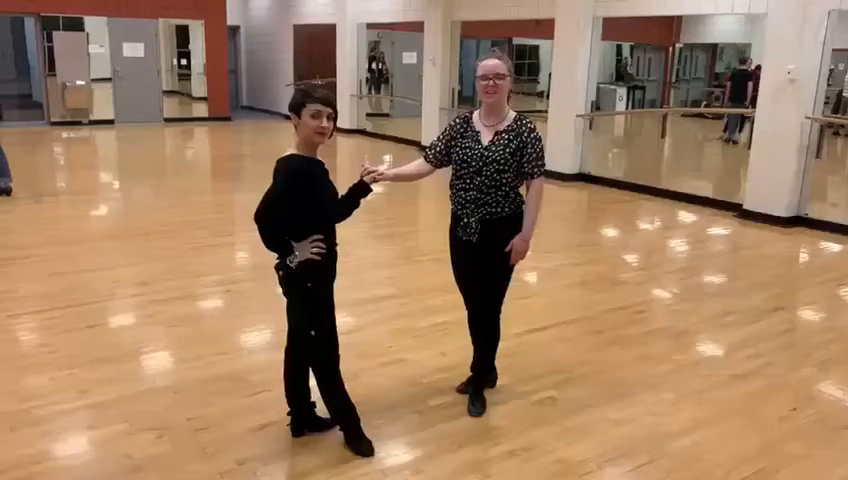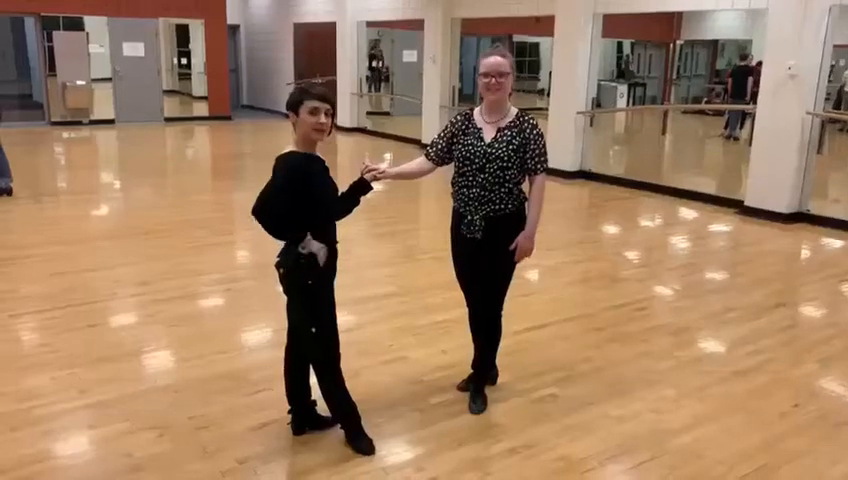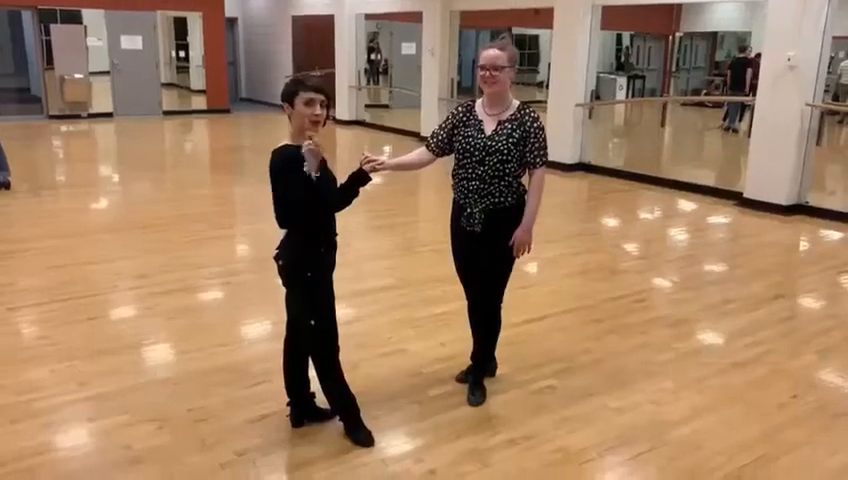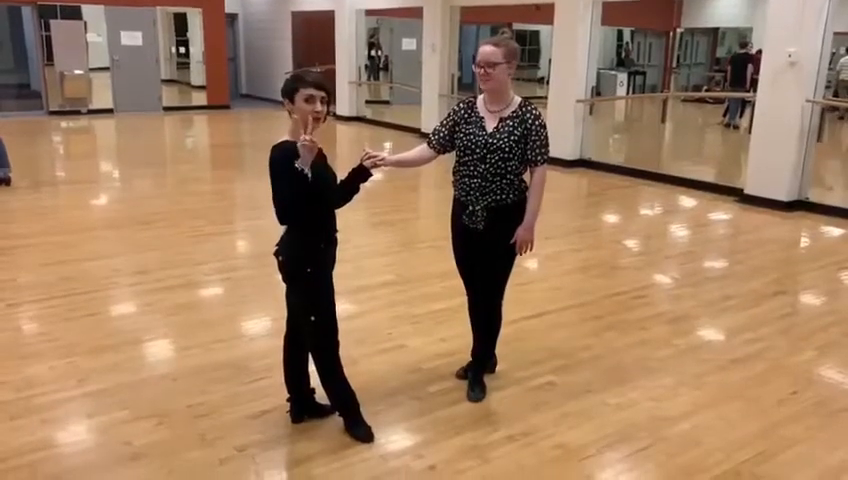
dt=0.5s
person 1, frame 1
left shoulder: (314, 167)
right shoulder: (292, 169)
left elbow: (331, 214)
right elbow: (265, 217)
left wrist: (361, 187)
right wrist: (290, 252)
left hip: (316, 270)
right hip: (304, 273)
left knee: (302, 345)
right knee: (323, 350)
left ankle: (302, 416)
right ankle: (350, 425)
person 1, frame 2
left shoulder: (314, 163)
right shoulder: (291, 165)
left elbow: (332, 211)
right elbow: (263, 211)
left wrist: (362, 185)
right wrist: (301, 242)
left hip: (316, 267)
right hip: (304, 269)
left knee: (302, 341)
right knee: (324, 347)
left ankle: (302, 415)
right ankle: (350, 423)
person 1, frame 3
left shoulder: (312, 155)
right shoulder: (285, 158)
left elbow: (331, 203)
right elbow: (285, 216)
left wrist: (360, 176)
right wrist: (309, 170)
left hip: (316, 256)
right hip: (301, 259)
left knee: (300, 334)
right knee: (323, 340)
left ankle: (301, 407)
right ankle: (349, 415)
person 1, frame 4
left shoulder: (315, 153)
right shoulder: (284, 154)
left elbow: (331, 199)
right elbow: (285, 212)
left wrist: (362, 171)
right wrist: (303, 164)
left hip: (317, 251)
right hip: (301, 256)
left knee: (300, 330)
right knee: (323, 335)
left ankle: (301, 403)
right ankle: (349, 411)
person 2, frame 1
left shoulder: (523, 131)
right shoulder: (460, 125)
left elbow: (535, 183)
right elbow: (428, 163)
left wrist: (525, 233)
right wrist: (389, 174)
left hip: (500, 231)
right hip: (462, 229)
left knee: (488, 307)
right knee: (472, 305)
left ankle: (478, 381)
right ankle: (486, 370)
person 2, frame 2
left shoulder: (526, 127)
right shoulder: (461, 122)
left elbow: (537, 180)
right elbow: (429, 161)
left wrist: (530, 230)
right wrist: (390, 172)
left hip: (503, 229)
right hip: (465, 226)
left knee: (490, 304)
right knee: (473, 303)
left ankle: (479, 378)
right ankle: (487, 368)
person 2, frame 3
left shoulder: (527, 120)
right shoulder: (462, 114)
left elbow: (536, 174)
right elbow: (429, 152)
left wrist: (527, 224)
right wrist: (389, 163)
left hip: (503, 221)
right hip: (464, 218)
left knee: (489, 297)
right knee: (473, 295)
left ankle: (478, 371)
right ankle: (486, 360)
person 2, frame 4
left shoulder: (528, 117)
right shoulder: (463, 110)
left elbow: (538, 172)
right elbow: (430, 149)
left wrist: (529, 223)
right wrist: (390, 159)
left hip: (504, 219)
right hip: (465, 215)
left knee: (489, 294)
right knee: (474, 292)
left ankle: (478, 367)
right ankle: (486, 356)
